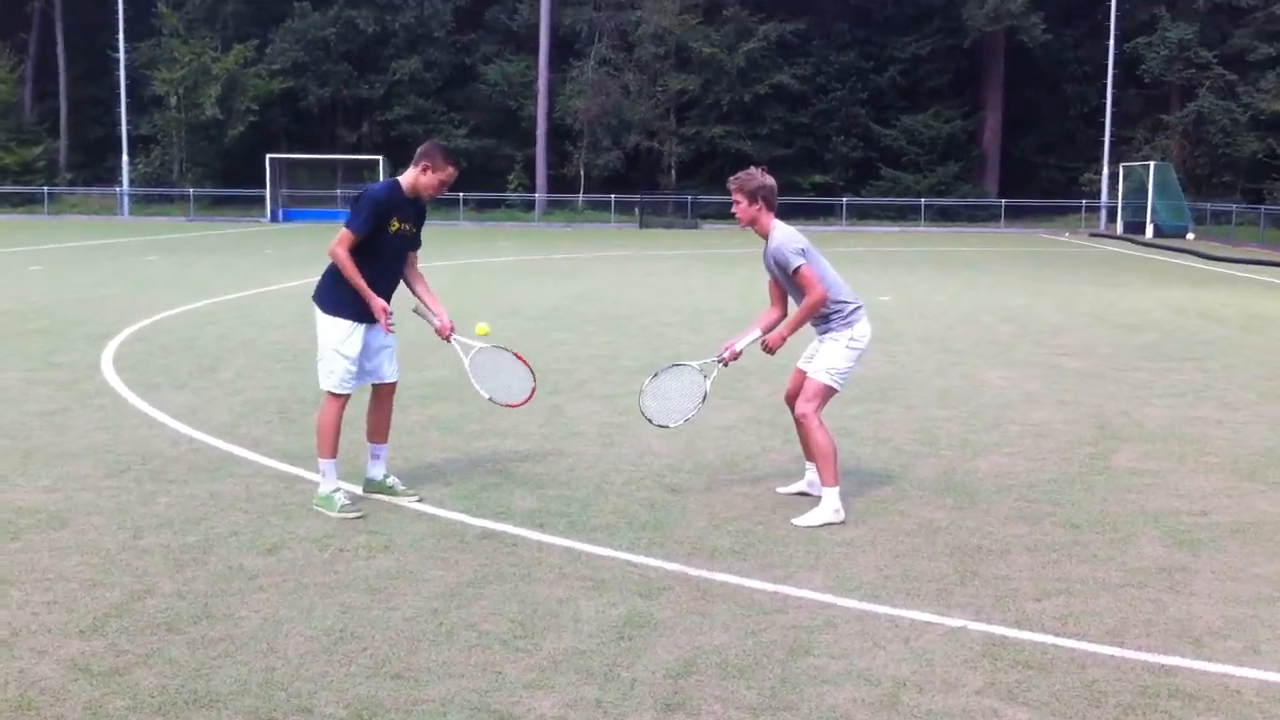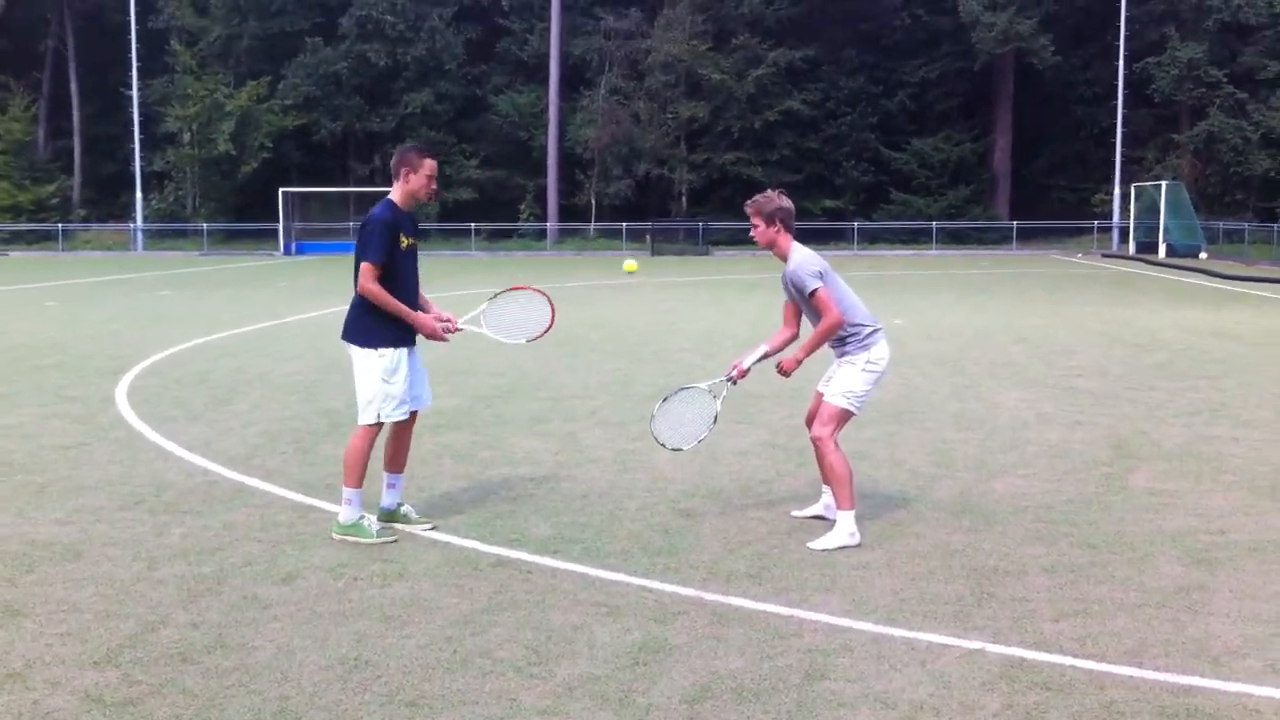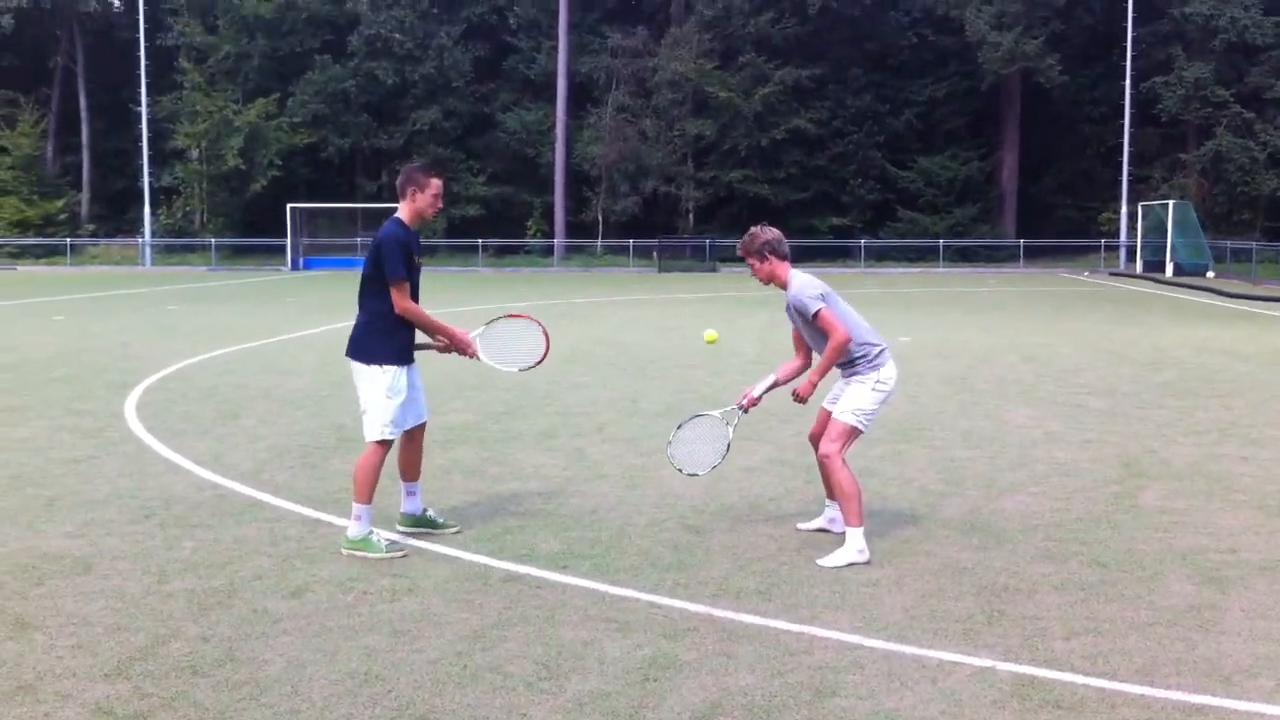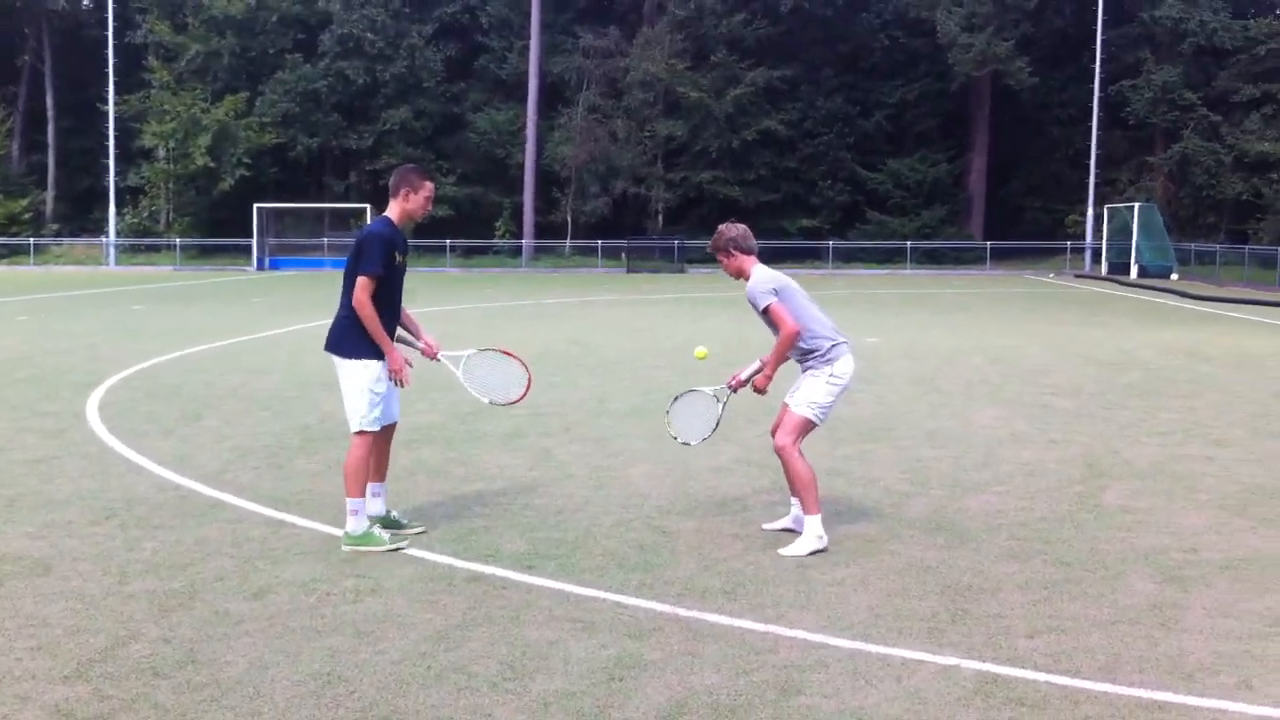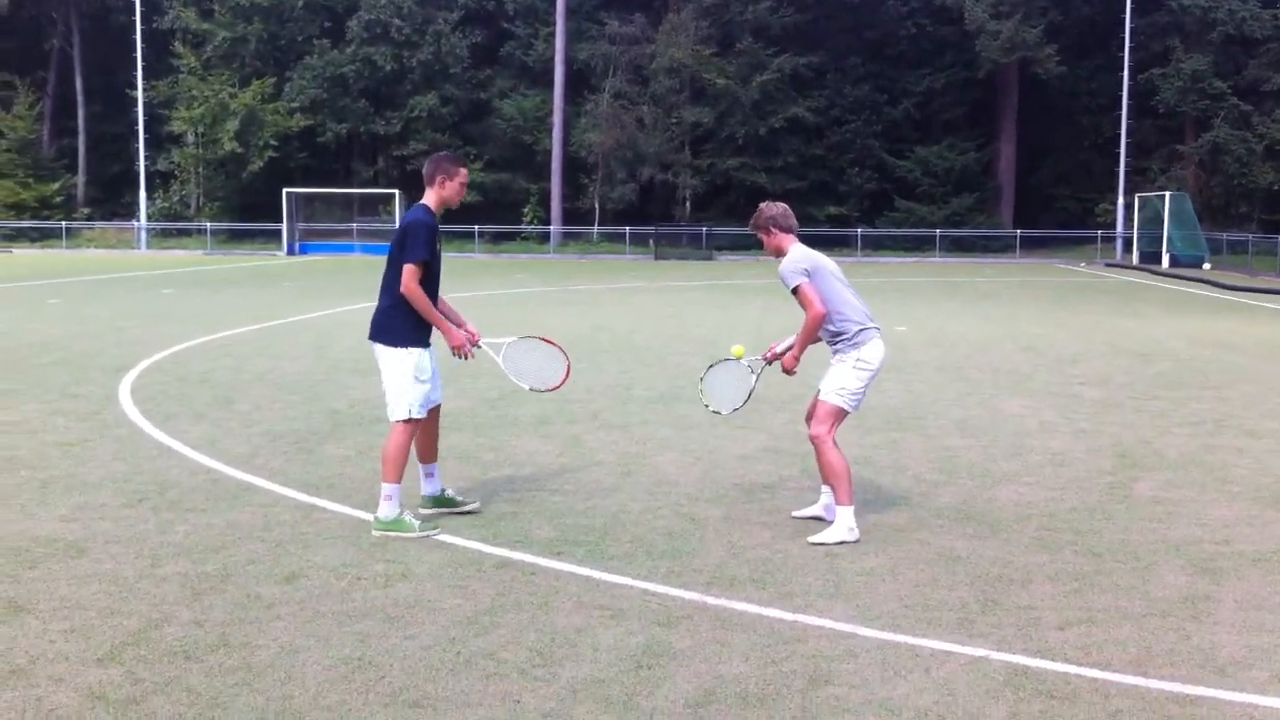
dt=0.5s
person 1, frame 1
left shoulder: (416, 210)
right shoulder: (378, 198)
left elbow: (410, 268)
right elbow: (338, 250)
left wrist: (438, 311)
right wrist: (371, 298)
left hip: (375, 313)
right hip: (342, 308)
left knee: (385, 386)
right knee: (338, 393)
left ankle: (376, 475)
right ankle: (327, 488)
person 1, frame 2
left shoulder: (408, 220)
right shoulder: (381, 219)
right elbow: (367, 286)
left wrist: (433, 314)
right wrist: (417, 320)
left hip: (400, 340)
right hip: (374, 339)
left knee: (406, 417)
right knee: (372, 423)
left ankle: (390, 505)
right ankle: (348, 517)
person 1, frame 3
left shoulder: (409, 236)
right shoulder: (392, 237)
right elbow: (402, 305)
left wrist: (437, 337)
right wrist: (451, 334)
left hip: (399, 354)
right hip: (378, 355)
left knee: (415, 428)
right knee: (380, 440)
left ankle: (412, 511)
right ankle: (358, 532)
person 1, frame 4
left shoulder: (397, 237)
right shoulder: (376, 235)
right elbow: (360, 299)
left wrist: (421, 337)
right wrist: (391, 351)
left hip: (374, 351)
right hip: (358, 349)
left knee: (384, 428)
right knee: (365, 432)
left ankle: (377, 511)
right ankle: (356, 527)
person 1, frame 5
left shoulder: (425, 222)
right shoulder: (420, 222)
right elbow: (409, 287)
left wrist: (461, 322)
right wrist: (448, 331)
left hip: (413, 337)
right hip: (400, 337)
left knee: (429, 412)
right knee: (406, 420)
left ankle: (432, 493)
right ankle: (388, 512)
person 2, frame 1
left shoulder: (782, 243)
right shoulder: (771, 248)
left elbow: (818, 294)
right elbow: (778, 309)
left wrist: (783, 334)
right wrist: (741, 341)
left hip: (846, 328)
right hip: (831, 330)
left knee: (807, 411)
right knee: (794, 397)
left ankle: (831, 504)
right ankle: (814, 478)
person 2, frame 2
left shoulder: (800, 265)
right shoulder: (790, 271)
left elbow: (834, 318)
right elbow: (789, 329)
left wrist: (798, 357)
right wrist: (750, 359)
left hip: (864, 351)
right hip: (851, 352)
left knee: (823, 434)
right knee: (814, 422)
left ankle: (847, 527)
right ankle: (830, 501)
person 2, frame 3
left shoulder: (801, 290)
right shoulder: (793, 299)
left elbow: (842, 336)
right elbow: (802, 360)
left wrist: (812, 381)
right wrist: (761, 388)
left hip: (871, 372)
right hip: (856, 372)
left knee: (830, 451)
right knee: (818, 438)
left ankle: (856, 543)
right ankle: (834, 514)
person 2, frame 4
left shoulder: (756, 285)
right shoulder: (770, 278)
left elbow: (791, 330)
left wrist: (767, 373)
right wrist: (753, 370)
left hip: (828, 366)
right hip: (825, 363)
left knee: (786, 444)
right knee: (781, 433)
left ankle: (814, 532)
right ankle: (799, 514)
person 2, frame 5
left shoulder: (790, 264)
right shoulder: (812, 258)
left elbow: (818, 312)
left wrist: (795, 354)
right wrist: (788, 346)
left hip: (856, 351)
right hip: (861, 346)
left knee: (820, 432)
right knee: (815, 420)
left ankle: (845, 523)
right ankle: (829, 502)
